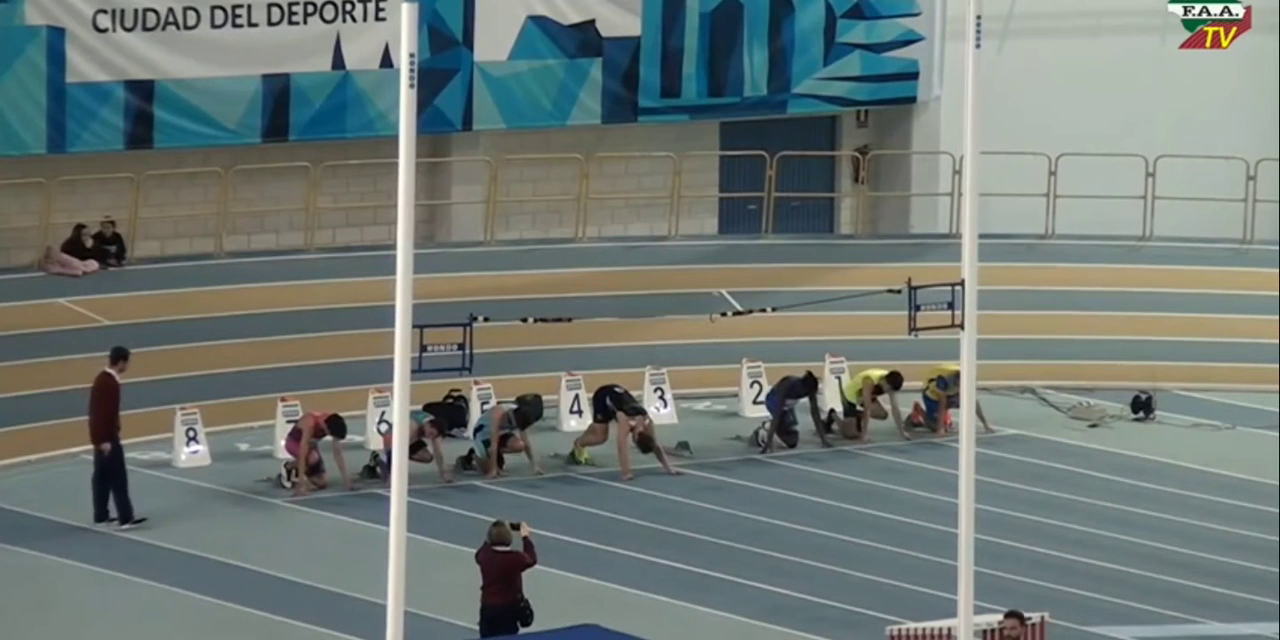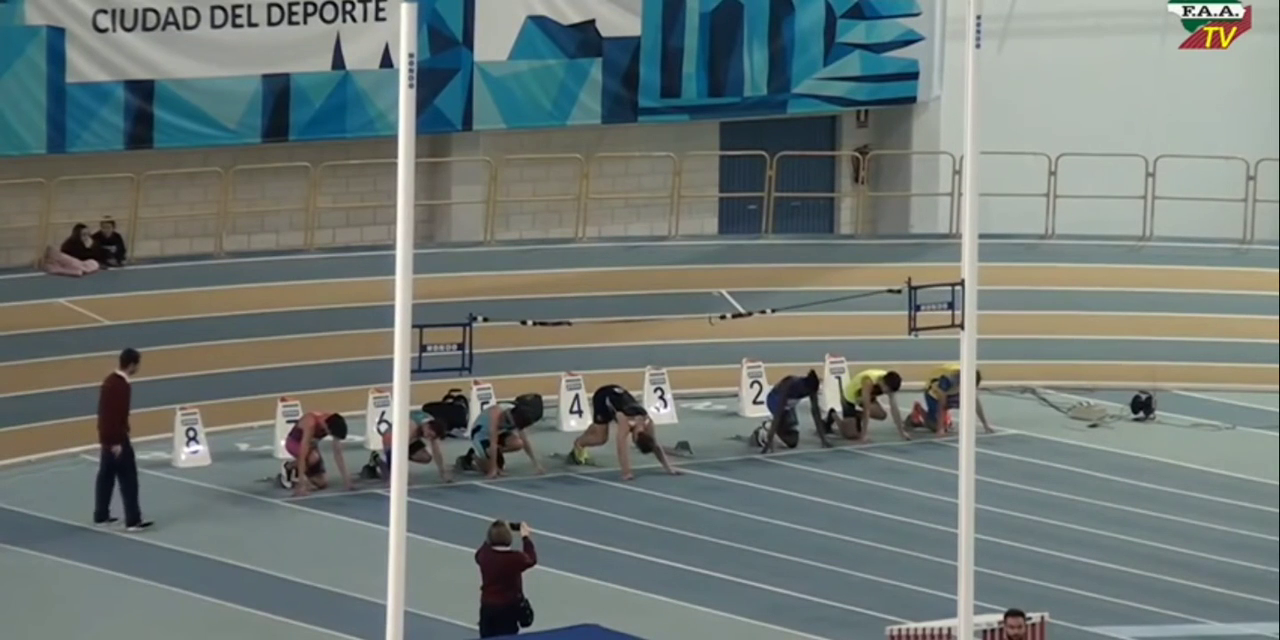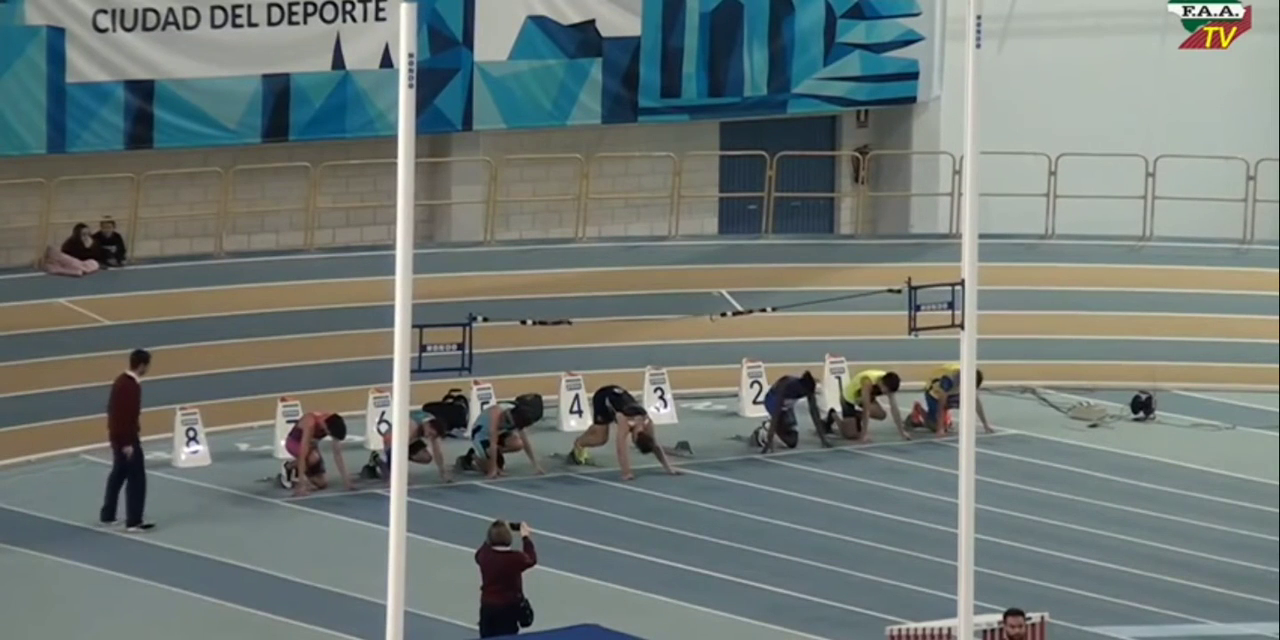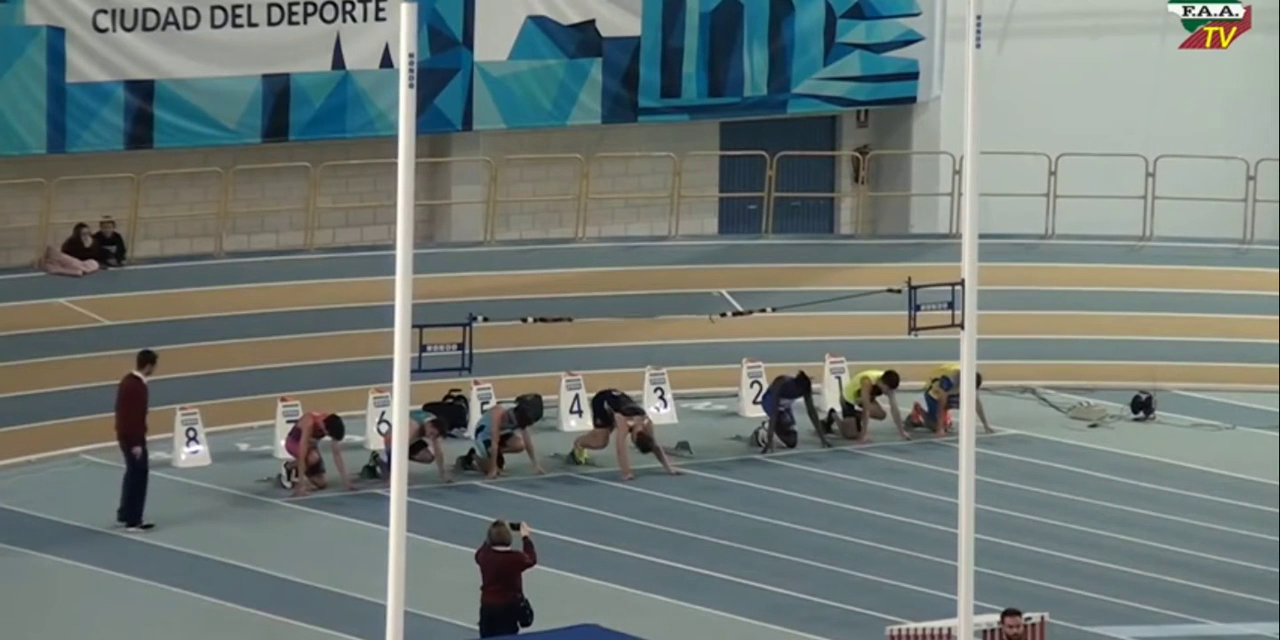
dt=0.2s
person 1, frame 1
left shoulder: (102, 379)
right shoulder: (110, 383)
right elbow: (105, 413)
right wrist: (105, 439)
left hip: (99, 435)
right hip: (107, 436)
left knee: (101, 475)
right knee: (118, 476)
left ankle: (100, 515)
right ankle: (126, 518)
person 1, frame 2
left shoulder: (111, 380)
right shoulder: (121, 385)
right elbow: (117, 415)
right wrist: (116, 442)
left hip: (107, 436)
right hip: (117, 438)
left knee: (106, 475)
right knee: (128, 478)
left ankle: (101, 515)
right ankle: (133, 521)
person 1, frame 3
left shoulder: (121, 381)
right shoulder: (131, 386)
right elbow: (128, 416)
right wrist: (128, 443)
left hip: (117, 436)
right hip: (127, 438)
left knee: (118, 474)
right knee: (137, 479)
left ankle: (107, 514)
right ankle: (134, 521)
person 1, frame 4
left shoulder: (128, 381)
right shoulder: (138, 386)
right elbow: (135, 416)
right wrist: (136, 443)
left hip: (124, 435)
right hip: (133, 438)
left knee: (132, 475)
right knee: (138, 478)
left ankle: (124, 514)
right ankle: (133, 521)
